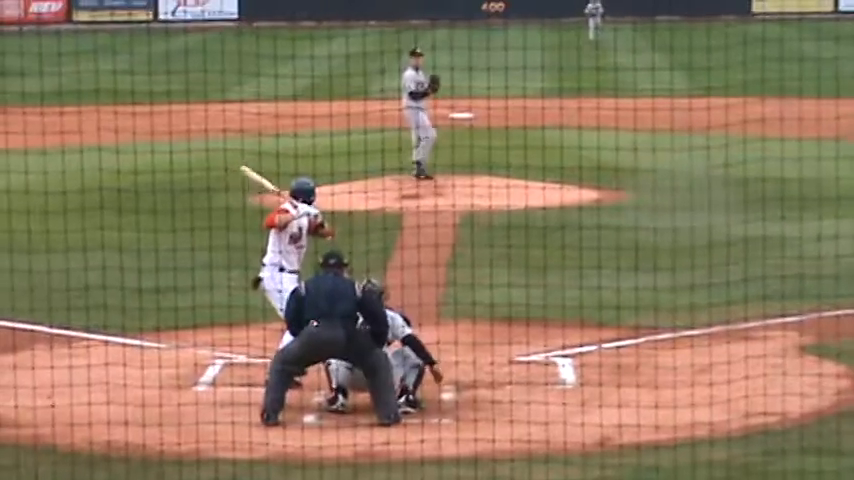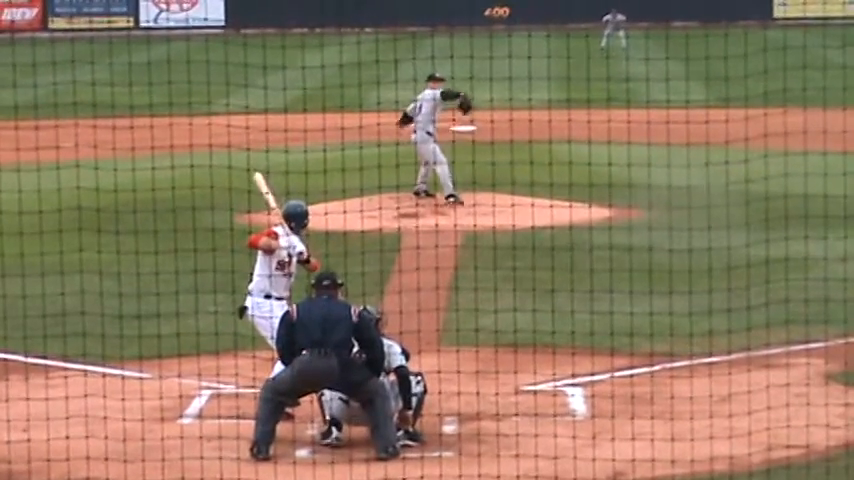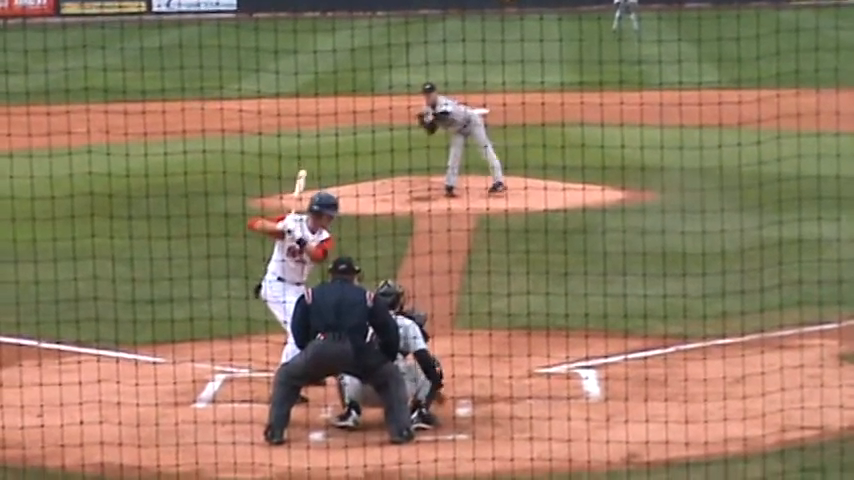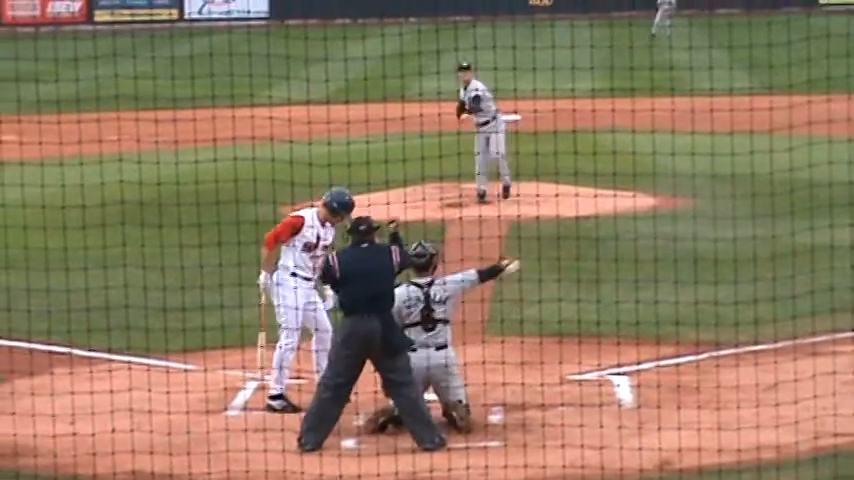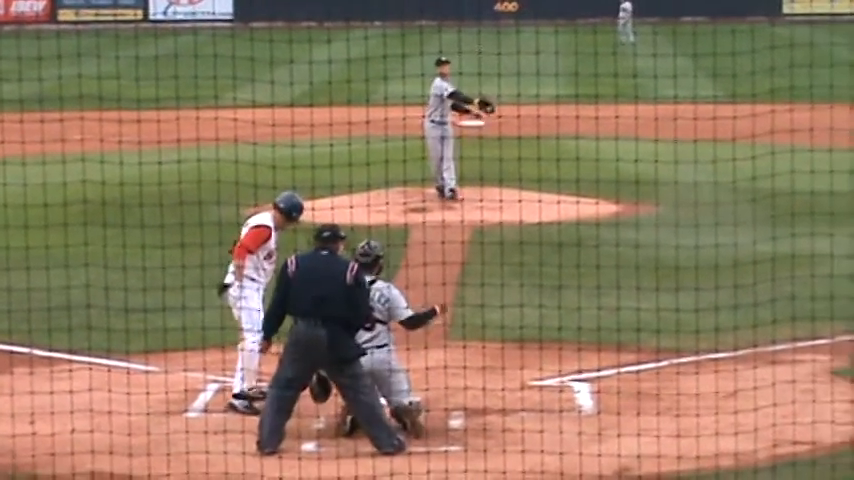
dt=1s
person 1, frame 1
left shoulder: (304, 216)
right shoulder: (286, 212)
left elbow: (327, 233)
right elbow: (270, 223)
left wrist: (318, 220)
right wrist: (297, 214)
left hip: (289, 277)
right hip: (277, 277)
person 1, frame 2
left shoulder: (296, 242)
right shoulder: (275, 235)
left elbow: (314, 266)
right elbow: (253, 241)
left wrist: (304, 256)
right wrist: (282, 245)
left hip: (279, 303)
right hip: (263, 304)
person 1, frame 3
left shoulder: (325, 237)
right shoulder: (291, 221)
left elbow: (318, 256)
right elbow: (254, 223)
left wrist: (299, 239)
right wrist: (280, 227)
left hip: (298, 288)
right hip: (277, 286)
person 1, frame 4
left shoulder: (330, 229)
right shoulder: (301, 220)
right elbow: (270, 240)
right wrist: (266, 273)
left hip: (309, 285)
right hip: (288, 282)
left knee: (324, 331)
right knee: (289, 338)
right ankle: (275, 396)
person 1, frame 5
left shoulder: (258, 219)
right shoulder: (264, 227)
left elbow: (242, 249)
right elbow: (240, 252)
right wrist: (238, 283)
left hip: (248, 285)
right hip: (246, 286)
left knee: (252, 335)
right knee: (255, 339)
left ankle: (248, 387)
right ankle: (239, 395)
person 2, frame 1
left shoulder: (304, 288)
right shoulder: (355, 288)
left elbow: (292, 321)
right elbow: (379, 320)
right wrist: (375, 345)
left hip: (313, 336)
right hip: (345, 337)
left knee: (281, 363)
right knee: (378, 364)
left ankle: (269, 414)
right ankle: (389, 414)
person 2, frame 2
left shoulder: (295, 311)
right shoulder: (353, 312)
left elbow: (283, 348)
right elbow: (375, 347)
right wrist: (373, 374)
left hip: (305, 366)
right hip: (341, 366)
left knee: (271, 393)
right knee: (377, 394)
left ankle: (260, 448)
right ankle: (387, 447)
person 2, frame 3
left shoulder: (310, 295)
right shoulder: (367, 296)
left elbow: (299, 333)
right elbow: (389, 332)
right wrist: (386, 358)
left hip: (320, 350)
right hip: (355, 350)
left knee: (286, 377)
right knee: (391, 377)
left ankle: (275, 431)
right ankle: (401, 430)
person 2, frame 4
left shoulder: (336, 260)
right shoulder: (391, 254)
left elbow: (334, 284)
right elbow: (404, 259)
right wrist: (395, 236)
left hip: (352, 327)
right hip: (384, 327)
left knee: (332, 384)
right knee: (404, 384)
left ankle: (310, 438)
right ankle: (429, 437)
person 2, frame 5
left shoulder: (294, 264)
right shoulder: (351, 270)
left elbow: (279, 303)
right elbow: (361, 314)
left wrist: (268, 334)
right wrist: (348, 334)
left hip: (301, 333)
right hip: (336, 337)
left knee: (282, 388)
right knee: (359, 390)
left ankle: (268, 440)
right ankle: (387, 441)
person 3, frame 1
right shoulder: (391, 315)
right elbow: (412, 343)
right wrist: (432, 364)
left hip: (349, 377)
left ankle: (339, 396)
right ankle: (405, 398)
person 3, frame 2
right shoulder: (389, 345)
right elbow: (403, 375)
right wrist: (406, 409)
left hip: (346, 412)
right knee: (416, 380)
left ankle: (333, 429)
right ankle: (405, 431)
person 3, frame 3
right shoulder: (408, 323)
right elbow: (423, 357)
right wrist: (437, 386)
left hip: (363, 390)
left knee: (344, 375)
right knee: (430, 368)
left ankle: (352, 411)
right ankle: (420, 412)
person 3, frame 4
left shoulder: (399, 293)
right shoulder: (449, 284)
right elbow: (482, 275)
right wrist: (503, 266)
left hip: (412, 359)
right hip: (442, 357)
right knee: (456, 404)
left ankle: (388, 415)
right ankle: (456, 412)
person 3, frame 5
right shoulder: (389, 291)
right elbow: (411, 323)
right wrist: (434, 311)
right hip: (383, 356)
right knee: (403, 404)
left ankle: (351, 416)
right ankle: (408, 414)
person 4, frame 1
left shoulder: (420, 73)
right shoulder: (409, 74)
left elbow: (422, 91)
right elbow: (413, 95)
left wrist: (430, 88)
right wrist: (428, 91)
left hip: (420, 109)
right hip: (413, 110)
left knee: (419, 140)
right knee: (430, 135)
left ankle: (418, 170)
right ankle: (418, 161)
person 4, frame 2
left shoulder: (420, 98)
right shoulder: (433, 94)
left elbow: (408, 113)
right elbow: (445, 94)
left wrist: (402, 120)
right wrist: (461, 95)
left hip: (418, 136)
right hip: (424, 137)
left knee: (428, 163)
right knee: (441, 164)
left ankle: (420, 189)
right ankle: (450, 195)
person 4, frame 3
left shoulder: (444, 104)
right shoulder: (428, 109)
left elbow: (442, 115)
right elbow: (431, 130)
left wrist: (431, 118)
right wrist: (424, 121)
left hip: (472, 122)
right hip: (458, 129)
left knee: (485, 149)
right knee: (454, 157)
left ankle: (498, 182)
right ankle: (450, 187)
person 4, frame 4
left shoulder: (477, 86)
right shoulder: (462, 91)
left elbow: (475, 104)
right elbow: (463, 113)
left wrist: (467, 113)
right wrist: (461, 111)
left hip: (495, 124)
right hip: (480, 127)
left knee: (497, 154)
right knee: (480, 158)
left ankle: (506, 183)
right ankle: (482, 191)
person 4, frame 5
left shoulder: (448, 84)
right shoulder: (438, 83)
right elbow: (456, 96)
left wrist: (470, 111)
right wrist: (476, 101)
left hip: (446, 125)
right hip: (433, 125)
left knee: (448, 157)
right knee: (436, 157)
left ankle: (450, 189)
right ankle: (440, 186)
